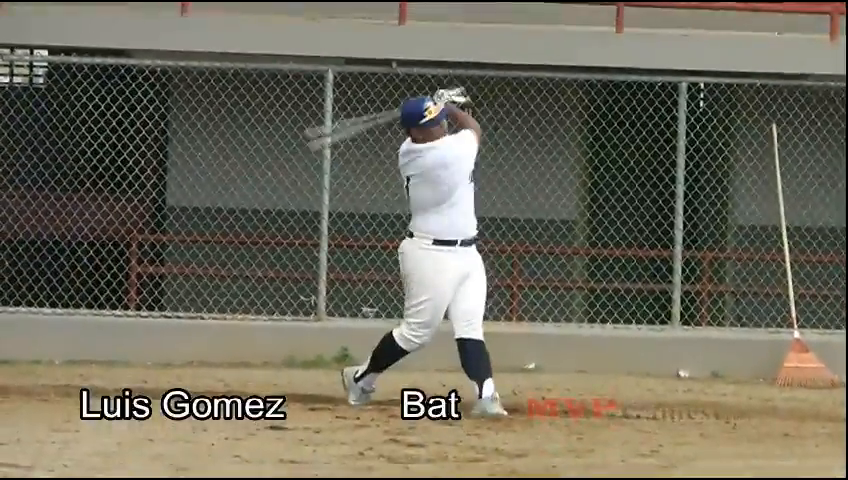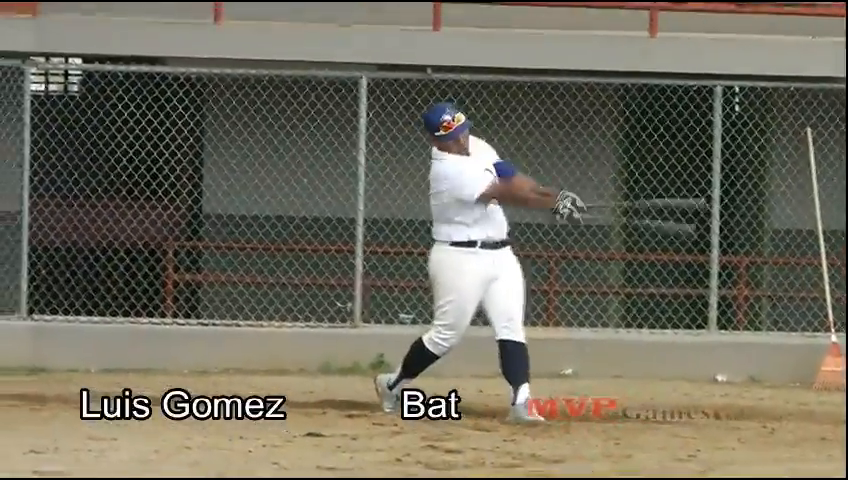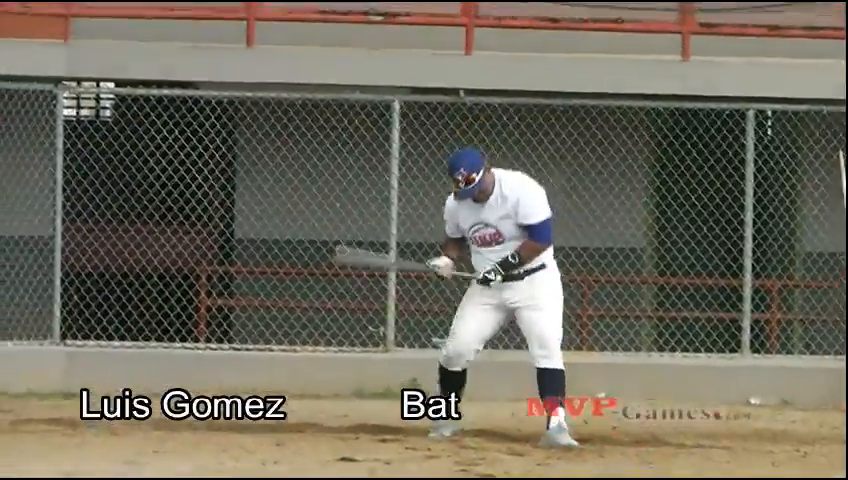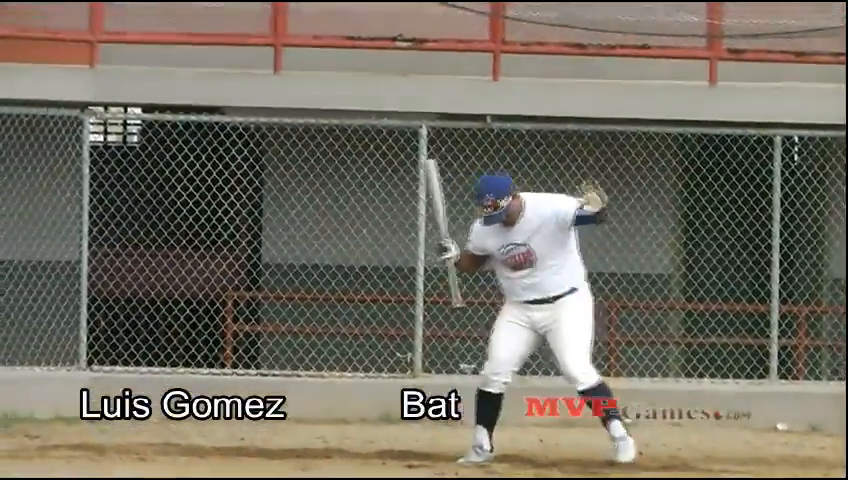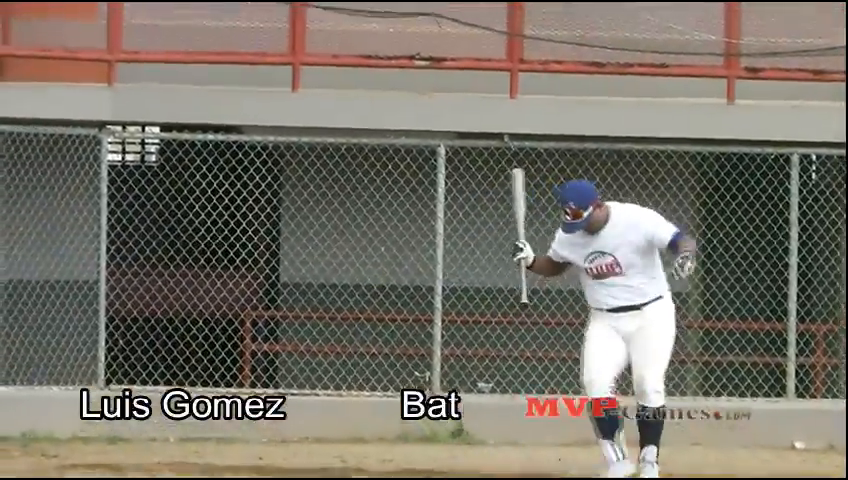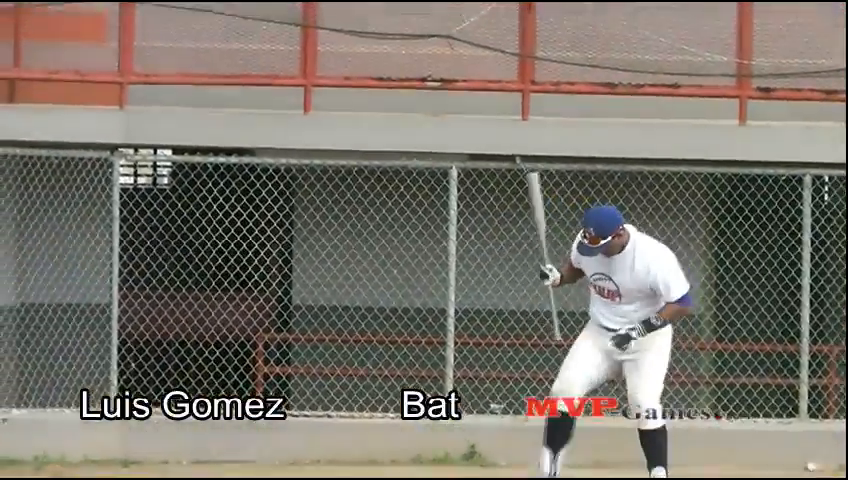
dt=0.5s
person 1, frame 1
left shoulder: (410, 150)
right shoulder: (447, 152)
right elbow: (473, 130)
right wrist: (455, 110)
right hip: (432, 255)
left knee: (470, 325)
right knee: (417, 330)
left ankle: (486, 396)
right ankle: (360, 377)
person 1, frame 2
left shoulder: (473, 147)
right shoulder: (450, 169)
left elbow: (510, 176)
right elbow: (505, 193)
left wrist: (552, 194)
right wrist: (555, 203)
left hip: (500, 254)
right hip: (460, 259)
left knee: (511, 326)
right knee: (446, 333)
left ankle: (522, 402)
right ankle: (393, 383)
person 1, frame 3
left shoulder: (521, 188)
right shoulder: (455, 204)
left elbow: (541, 238)
right elbow: (456, 240)
left wrist: (503, 267)
right wrist: (446, 258)
left hip: (534, 280)
right hip: (486, 286)
left knee: (547, 349)
right knee: (456, 350)
left ankle: (556, 425)
right ankle: (450, 417)
person 1, frame 4
left shoulder: (551, 207)
right shoulder: (484, 228)
left elbow: (595, 214)
right elbow: (472, 262)
left wrist: (594, 206)
right wrist: (454, 256)
left hip: (567, 302)
right hip: (519, 308)
left knee: (576, 369)
right knee: (494, 373)
left ankle: (619, 435)
right ankle: (482, 444)
person 1, frame 5
left shoulder: (637, 220)
right shoulder: (568, 233)
left elbow: (680, 240)
right elbow: (556, 265)
left wrist: (685, 257)
right wrist: (531, 260)
left hip: (652, 314)
right hip: (605, 319)
left knee: (649, 384)
right knee: (595, 382)
person 1, frame 6
left shoulder: (653, 256)
right shoulder: (587, 242)
left elbow: (683, 303)
right elbow: (576, 267)
left wrist: (640, 330)
right wrist: (558, 277)
left hip: (648, 336)
right hip: (599, 333)
left knee: (645, 407)
right knee: (565, 391)
